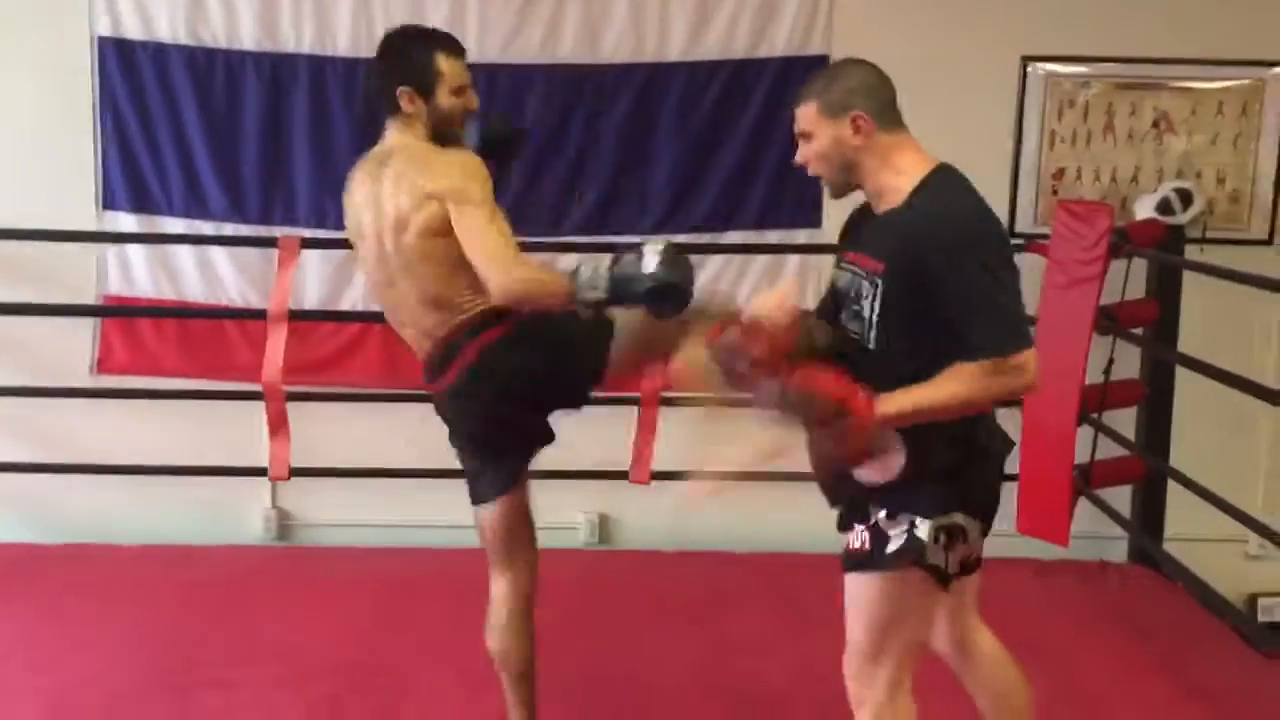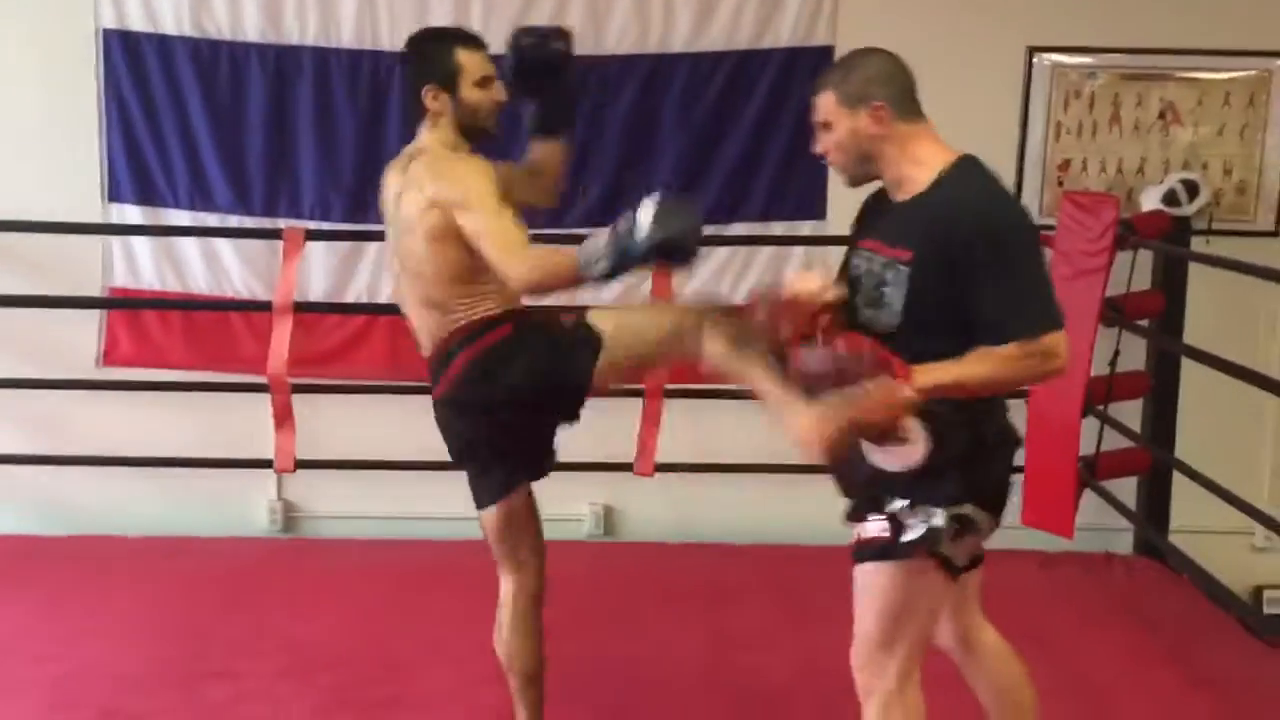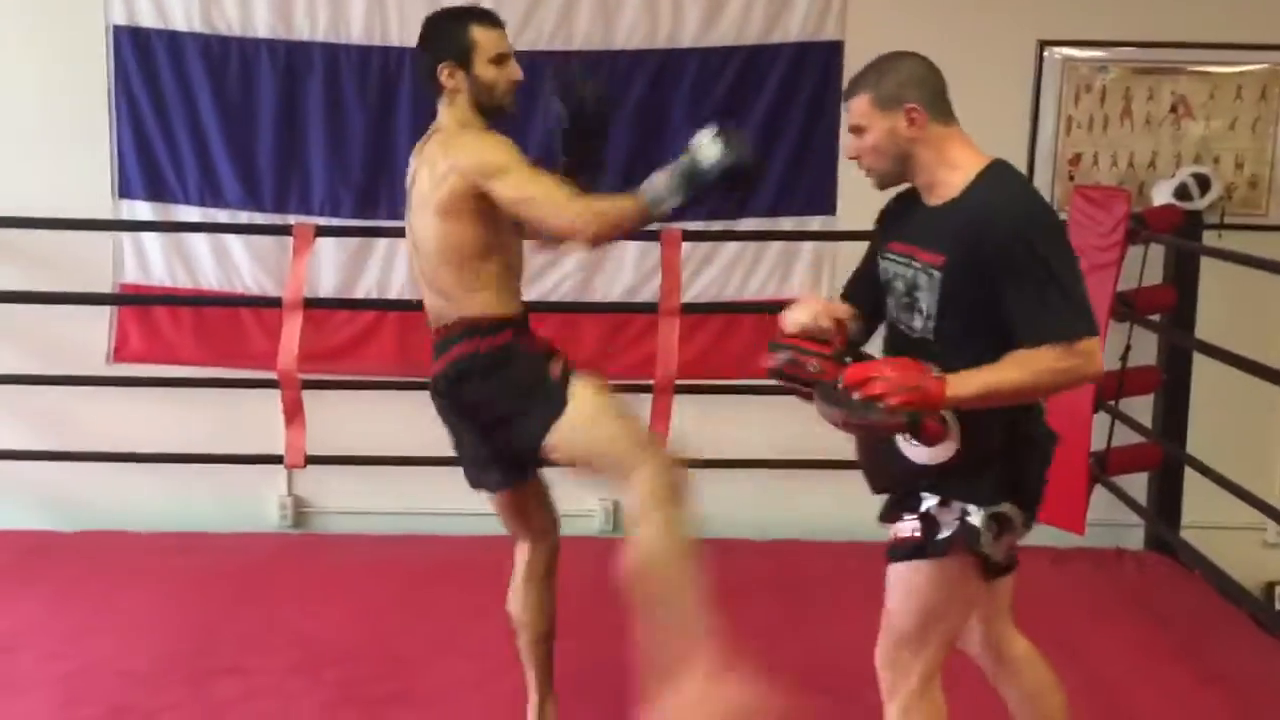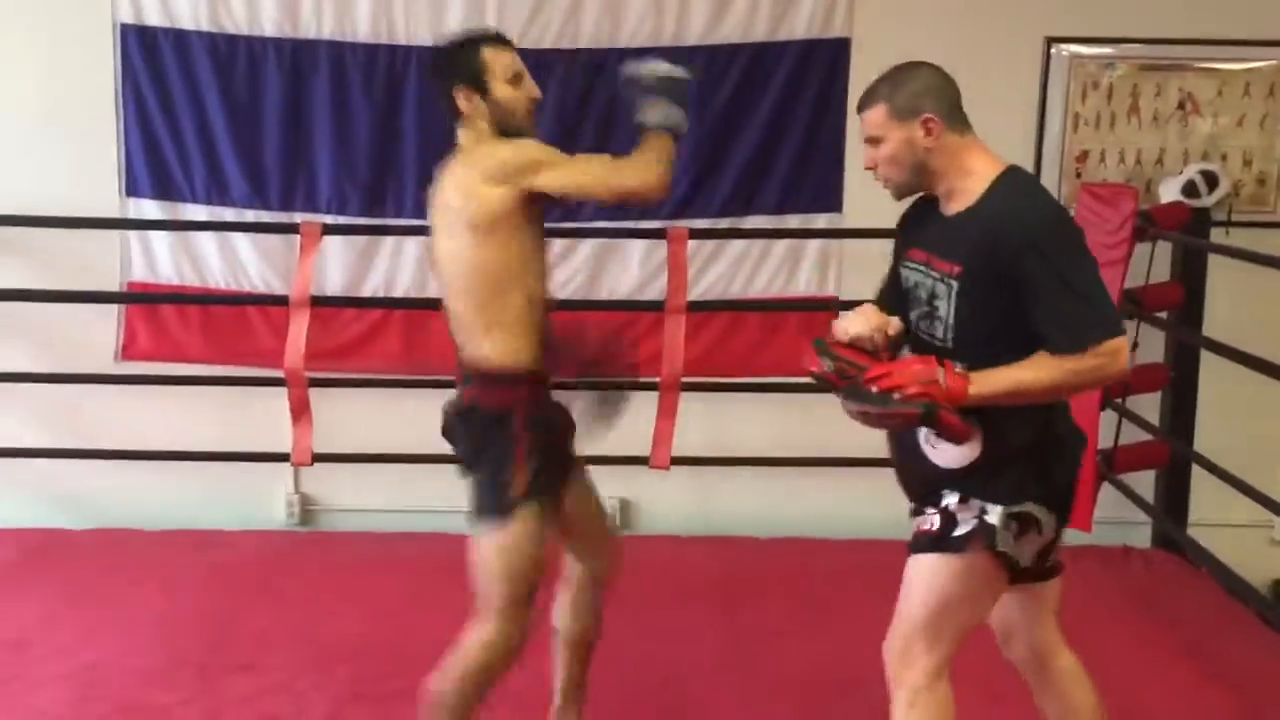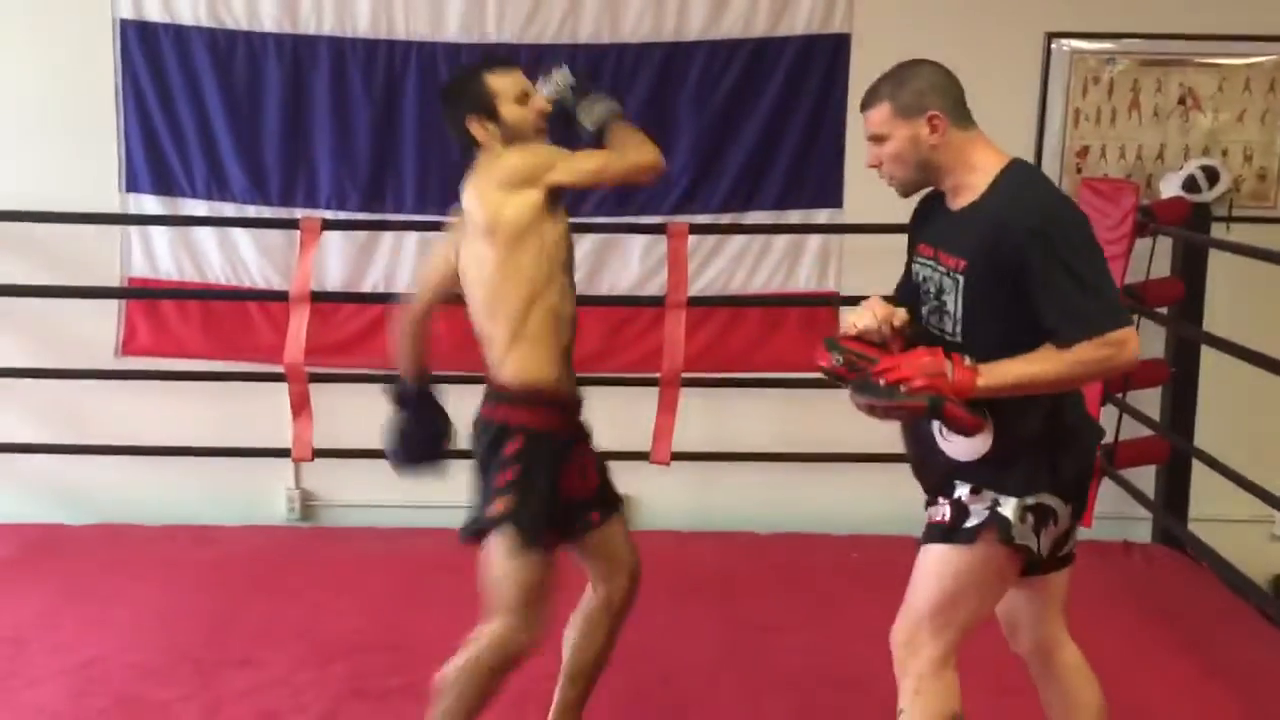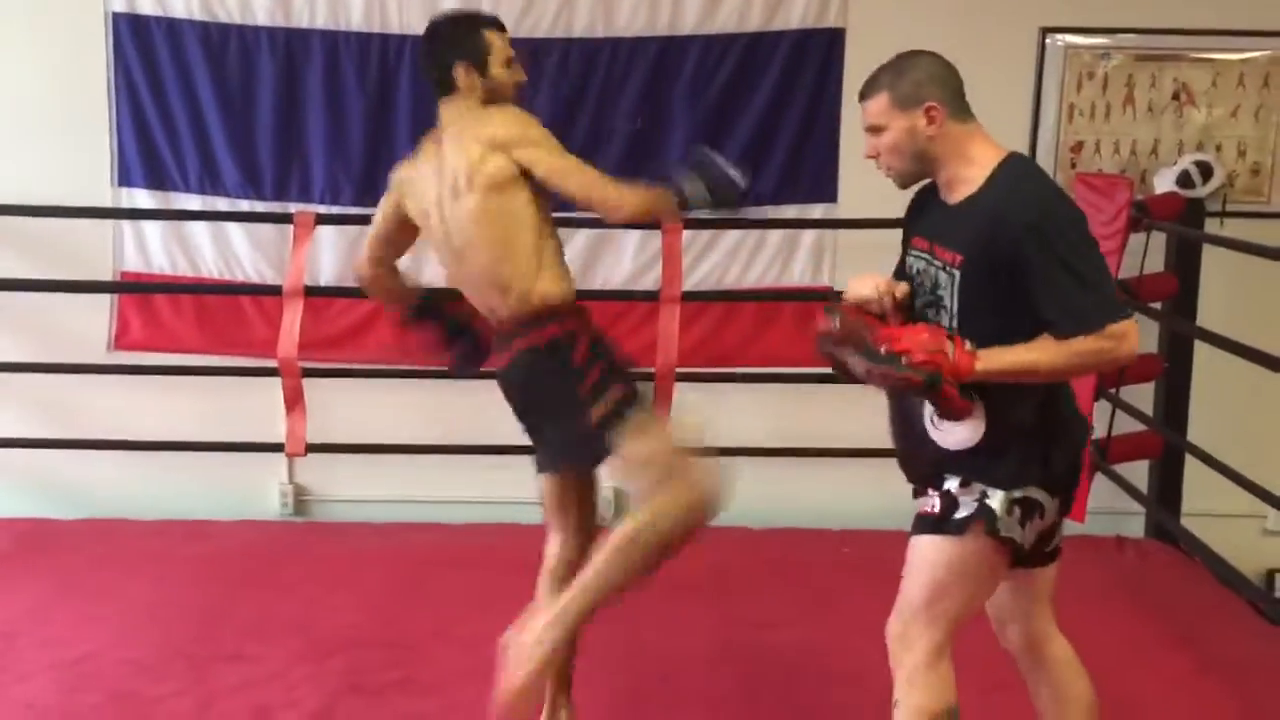
dt=0.1s
person 1, frame 1
left shoulder: (364, 179)
right shoulder: (452, 170)
right elbow: (517, 283)
right wrist: (618, 276)
left hip: (459, 379)
right hip: (503, 347)
left knee: (514, 570)
right knee: (677, 318)
person 1, frame 2
left shoulder: (403, 172)
right shoulder: (460, 173)
left elbow: (536, 190)
right elbow: (525, 274)
left wrist: (547, 110)
right wrist: (621, 246)
left hip: (457, 386)
right hip: (501, 355)
left knee: (521, 574)
right knee: (702, 324)
right ankle: (809, 415)
person 1, frame 3
left shoulder: (431, 152)
right shoulder: (478, 150)
left elbow: (515, 225)
right elbow: (584, 224)
right wrist: (678, 179)
left hip: (463, 365)
right hip: (488, 358)
left knee: (538, 540)
right knee: (654, 468)
person 1, frame 4
left shoulder: (464, 178)
right shoulder: (510, 162)
right elbow: (644, 181)
right wrist: (662, 107)
left hip: (503, 399)
right hip: (508, 409)
left knee: (598, 554)
right knee: (501, 622)
person 1, frame 5
left shoulder: (473, 221)
right shoulder: (523, 169)
left elbow: (410, 317)
right elbow: (646, 162)
right wrist: (594, 109)
left hip: (541, 422)
right hip: (528, 430)
left knee: (618, 572)
right knee: (503, 631)
person 1, frame 6
left shoulder: (412, 171)
right shoulder: (506, 130)
left elbow: (372, 271)
right elbow: (614, 202)
left wrist: (432, 315)
right wrist: (691, 194)
left hip: (529, 359)
right hip: (559, 353)
left knee: (573, 536)
right knee: (688, 492)
right ankle: (551, 630)
person 2, frame 1
left shoulder: (952, 224)
right shoulder: (868, 221)
left elbow: (1013, 368)
left wrist: (878, 410)
right wrist: (792, 320)
left hip: (928, 479)
right hip: (896, 475)
right knee: (956, 633)
person 2, frame 2
left shoulder: (979, 212)
right shoulder: (879, 212)
left elbow: (1046, 350)
right elbow: (866, 320)
left wrist: (905, 381)
right wrist: (818, 302)
left hip: (939, 471)
right hip: (896, 464)
right knee: (956, 632)
person 2, frame 3
left shoulder: (1009, 216)
right shoulder: (901, 214)
left elbow: (1078, 355)
right elbow: (862, 311)
left wrist: (940, 387)
right wrist: (821, 316)
left hip: (977, 473)
right hip: (931, 470)
left knee: (905, 666)
right knee: (992, 637)
person 2, frame 4
left shoulder: (1028, 223)
right shoulder: (922, 221)
left elbow: (1104, 356)
right elbow: (901, 322)
left wrist: (959, 385)
right wrist: (869, 325)
left hip: (1006, 474)
right hip: (960, 469)
left knee: (913, 658)
right knee: (1035, 648)
person 2, frame 5
left shoulder: (1034, 215)
right shoulder: (933, 213)
left elbow: (1114, 344)
right elbow: (930, 325)
left wrist: (969, 377)
right wrist: (881, 322)
left hip: (1020, 469)
right hip: (976, 463)
left knee: (919, 646)
right knee: (1040, 639)
person 2, frame 6
left shoulder: (1031, 209)
right shoulder: (928, 205)
left elbow: (1115, 338)
left wrist: (968, 361)
right wrist: (880, 300)
left hip: (1008, 461)
right hip: (963, 455)
left knee: (915, 639)
right knee: (1028, 633)
